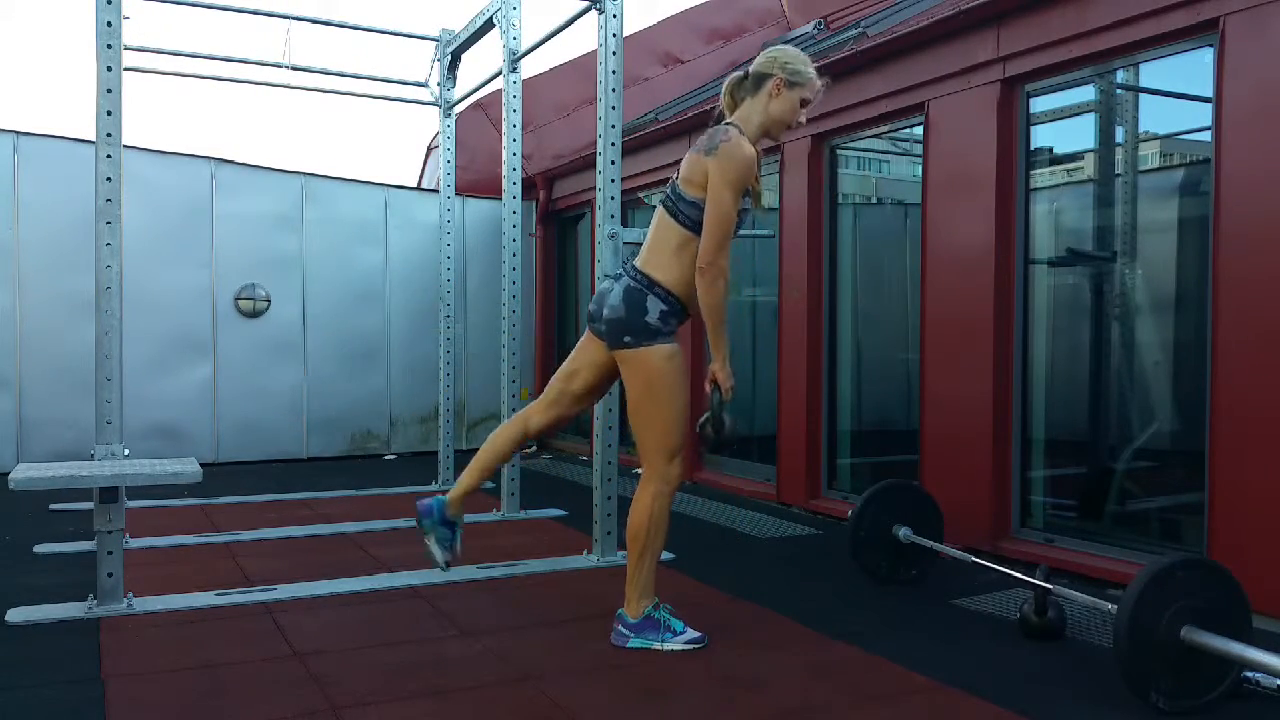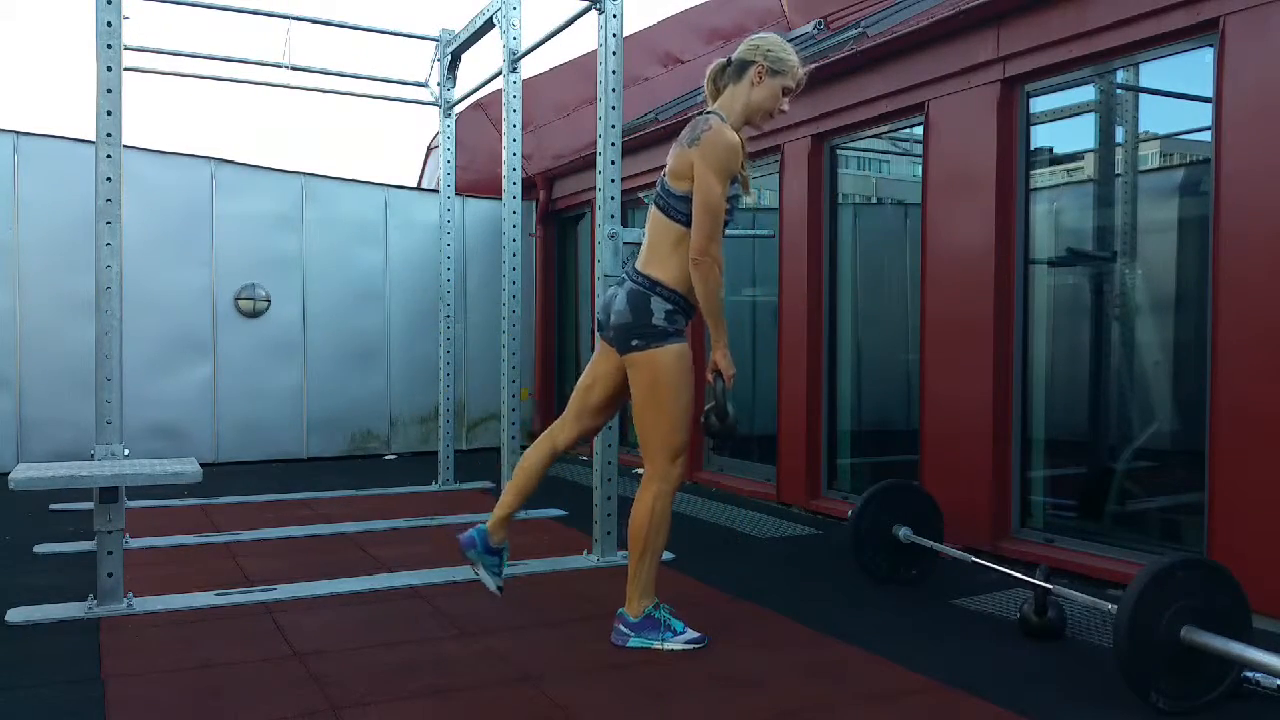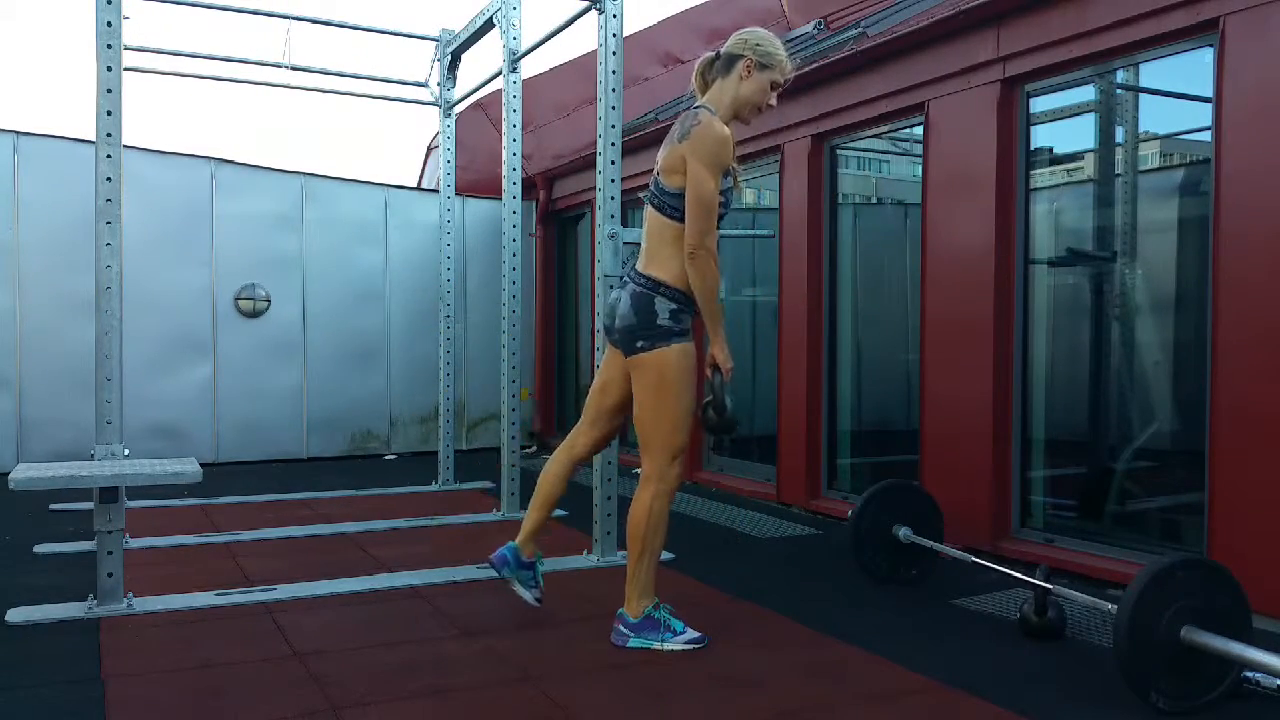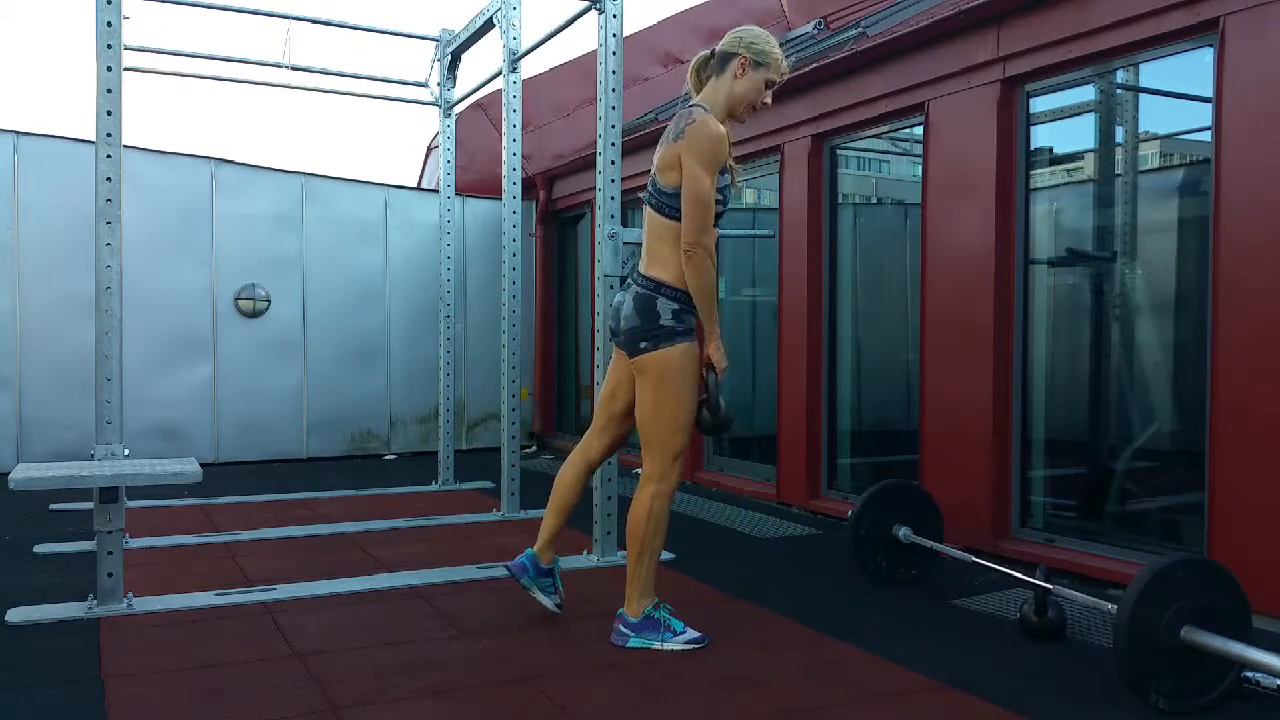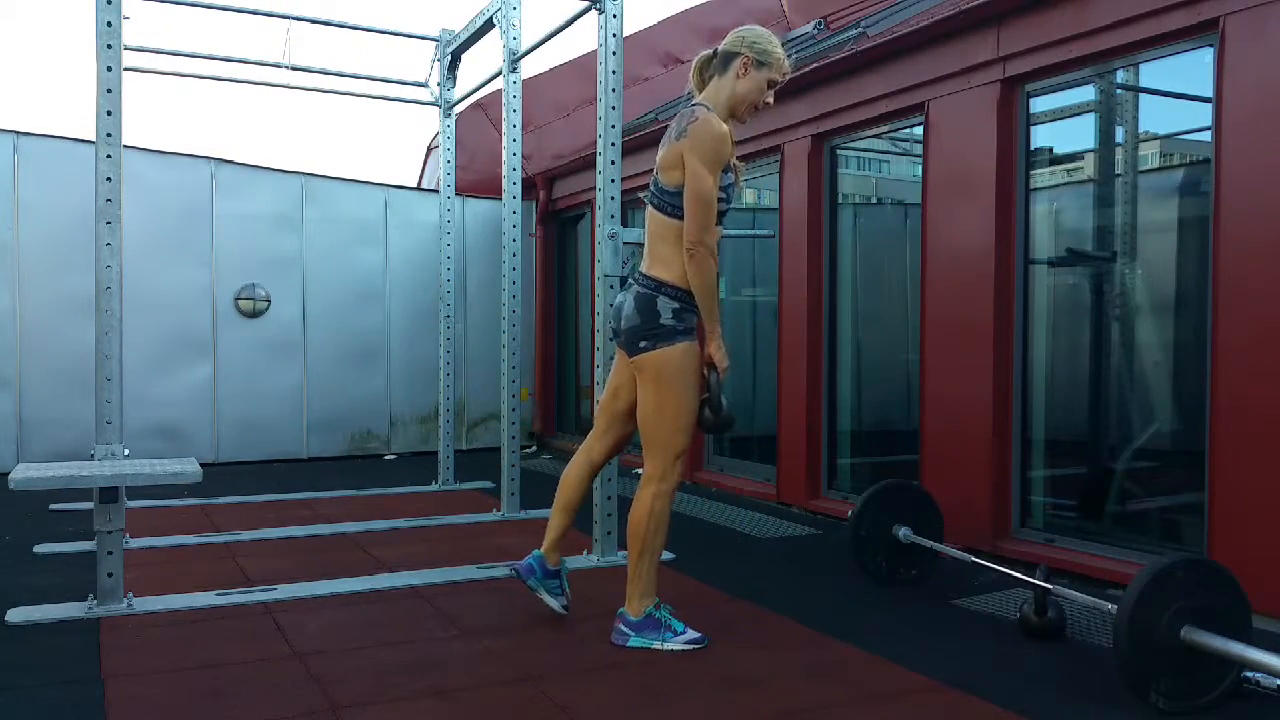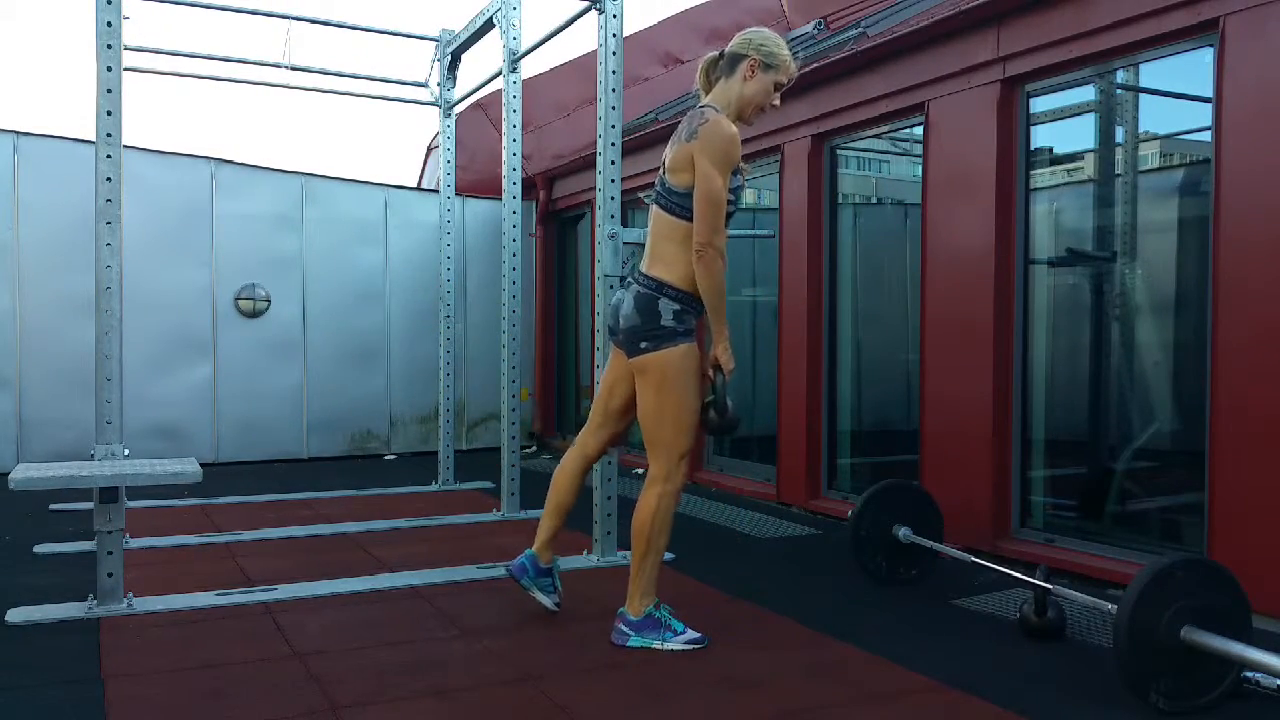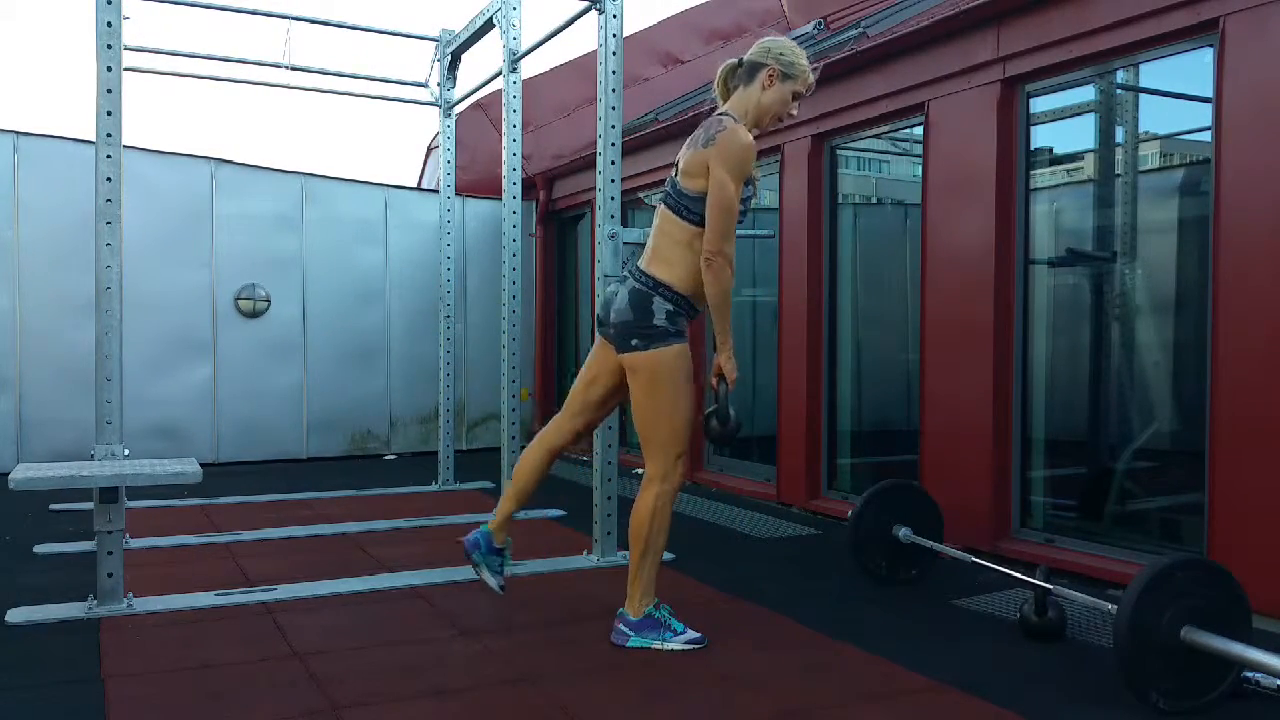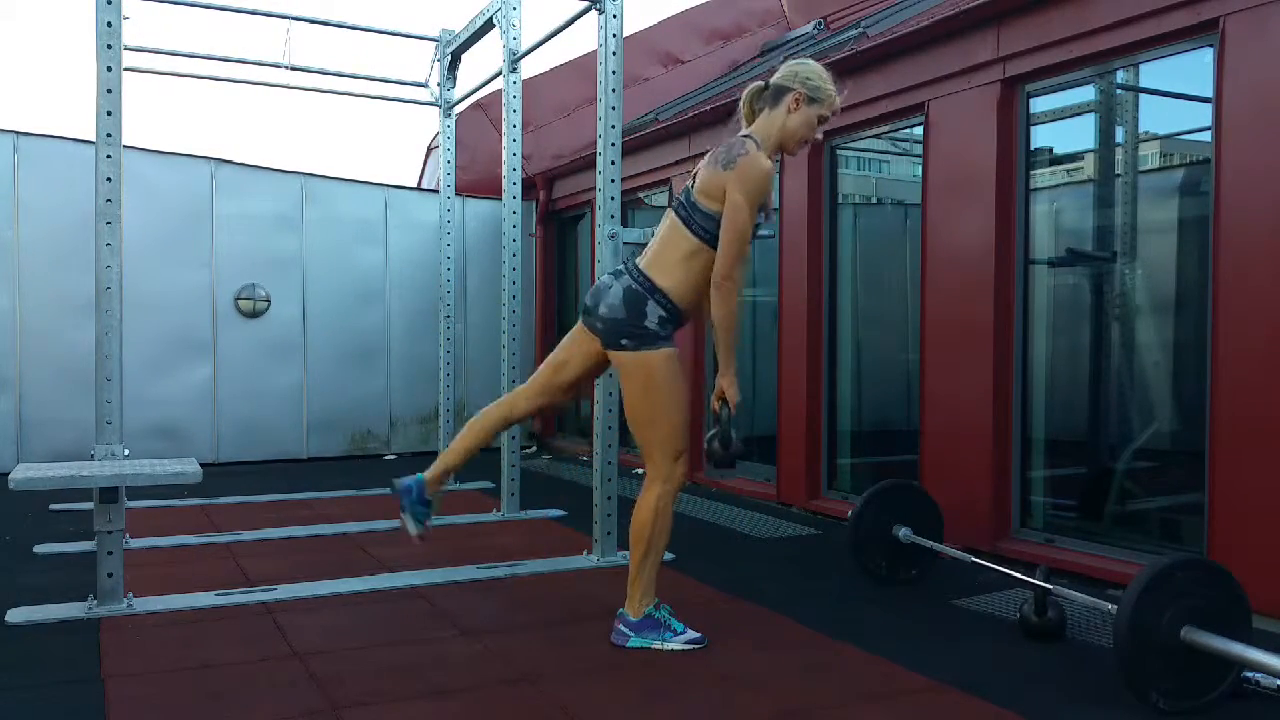
dt=0.2s
person 1, frame 1
left shoulder: (719, 141)
right shoulder: (738, 150)
right elbow: (711, 265)
left wrist: (711, 350)
right wrist: (721, 357)
left hip: (624, 298)
right hip: (647, 312)
left knee: (543, 411)
right knee: (663, 470)
left ankle: (447, 509)
right ankle: (636, 617)
person 1, frame 2
left shoulder: (702, 131)
right shoulder: (722, 138)
right elbow: (703, 254)
left wrist: (707, 339)
right wrist: (721, 345)
left hip: (631, 301)
right hip: (655, 312)
left knee: (570, 428)
right knee: (665, 471)
left ankle: (490, 535)
right ankle: (637, 617)
person 1, frame 3
left shoulder: (692, 126)
right shoulder: (711, 132)
right elbow: (698, 249)
left wrist: (701, 331)
right wrist: (717, 338)
left hip: (637, 302)
right hip: (659, 312)
left knee: (587, 437)
right knee: (663, 472)
left ankle: (521, 552)
right ankle: (637, 617)
person 1, frame 4
left shoulder: (688, 125)
right shoulder: (707, 130)
right elbow: (695, 247)
left wrist: (699, 331)
right wrist: (713, 336)
left hip: (642, 304)
right hip: (662, 313)
left knee: (598, 443)
right knee: (662, 473)
left ankle: (539, 559)
right ankle: (637, 617)
person 1, frame 5
left shoulder: (690, 124)
right shoulder: (708, 129)
right elbow: (697, 246)
left wrist: (701, 331)
right wrist: (714, 336)
left hip: (643, 304)
right hip: (663, 312)
left knee: (602, 443)
right knee: (663, 472)
left ankle: (545, 561)
right ankle: (637, 617)
person 1, frame 6
left shoulder: (698, 125)
right shoulder: (718, 131)
right elbow: (706, 248)
left wrist: (706, 334)
right wrist: (722, 338)
left hip: (641, 302)
right hip: (662, 313)
left knee: (595, 439)
right knee: (668, 472)
left ankle: (537, 558)
right ankle: (638, 617)
person 1, frame 7
left shoulder: (716, 132)
right shoulder: (736, 141)
right elbow: (715, 258)
left wrist: (714, 340)
right wrist: (725, 347)
left hip: (633, 299)
right hip: (654, 312)
left knee: (566, 427)
right knee: (665, 472)
left ankle: (492, 536)
right ankle: (637, 617)
person 1, frame 8
left shoulder: (735, 151)
right shoulder: (755, 165)
right elbow: (724, 279)
left wrist: (720, 362)
right wrist: (727, 370)
left hip: (619, 296)
right hip: (641, 316)
left knee: (525, 401)
right knee: (668, 470)
left ankle: (424, 486)
right ankle: (637, 617)
